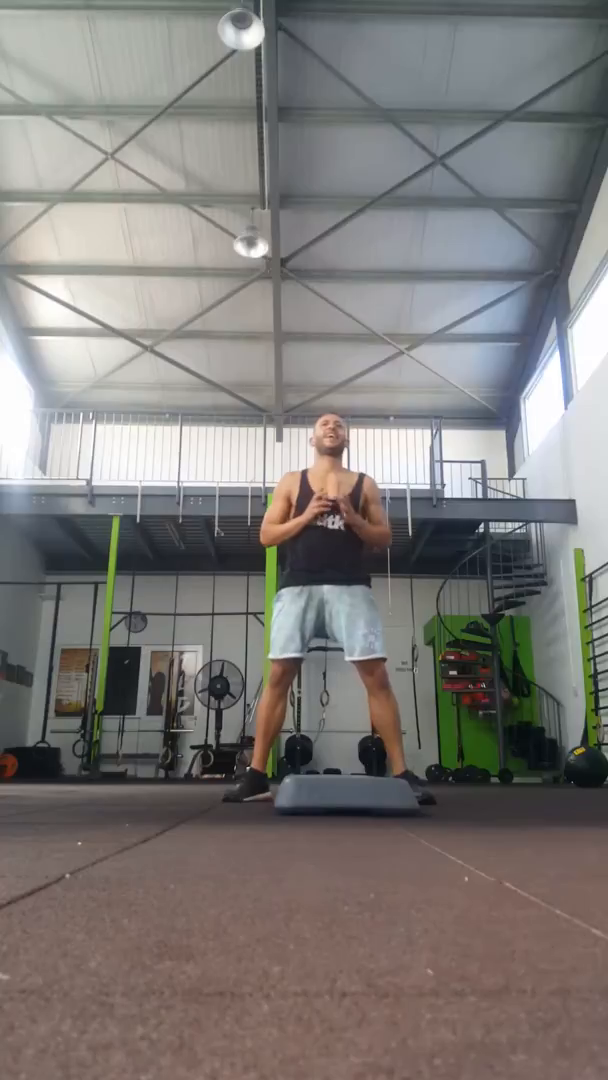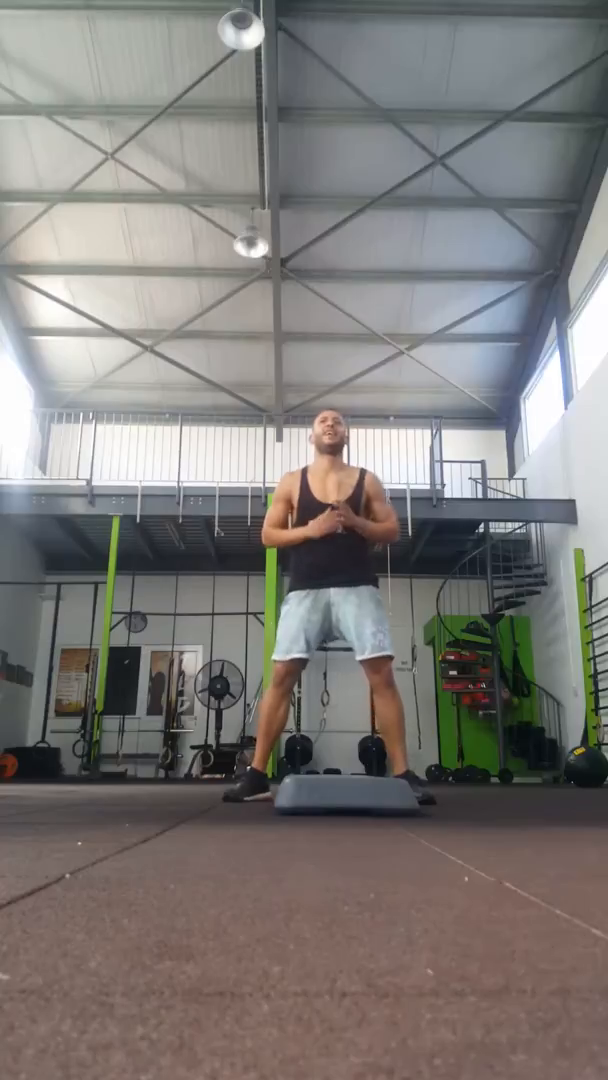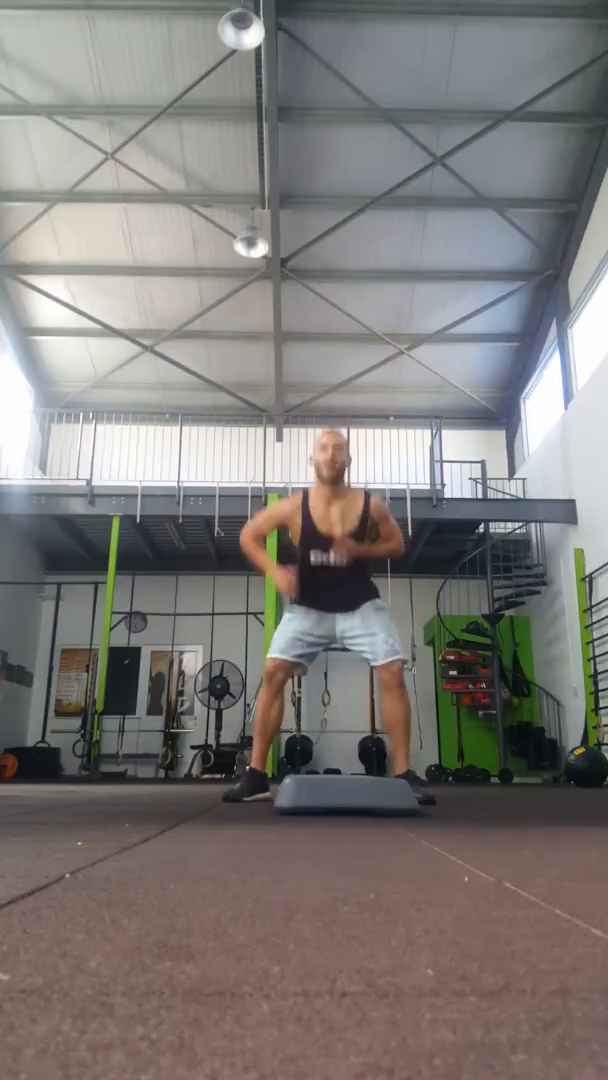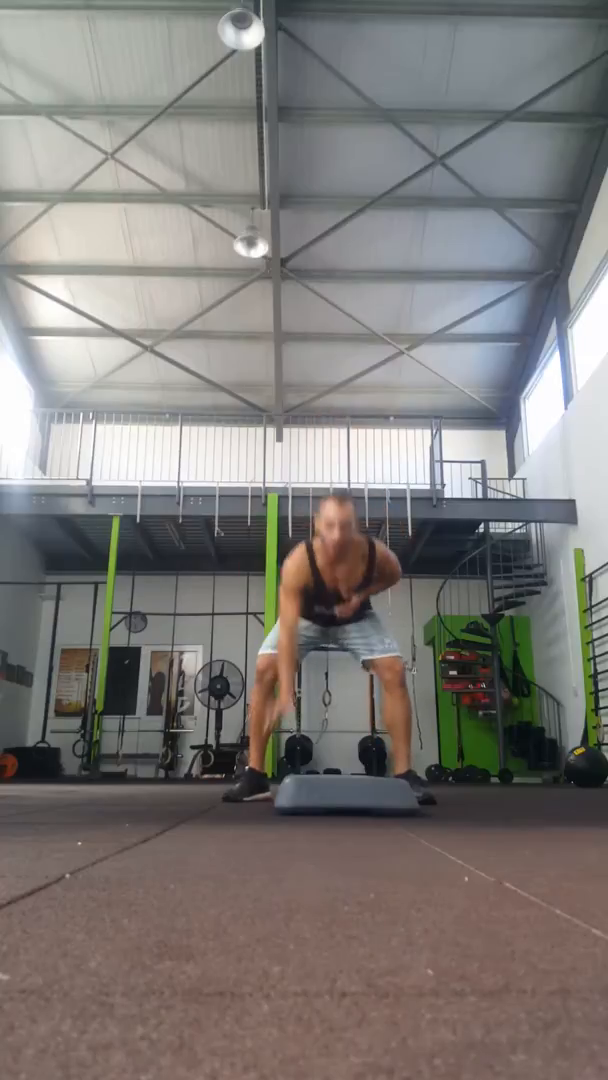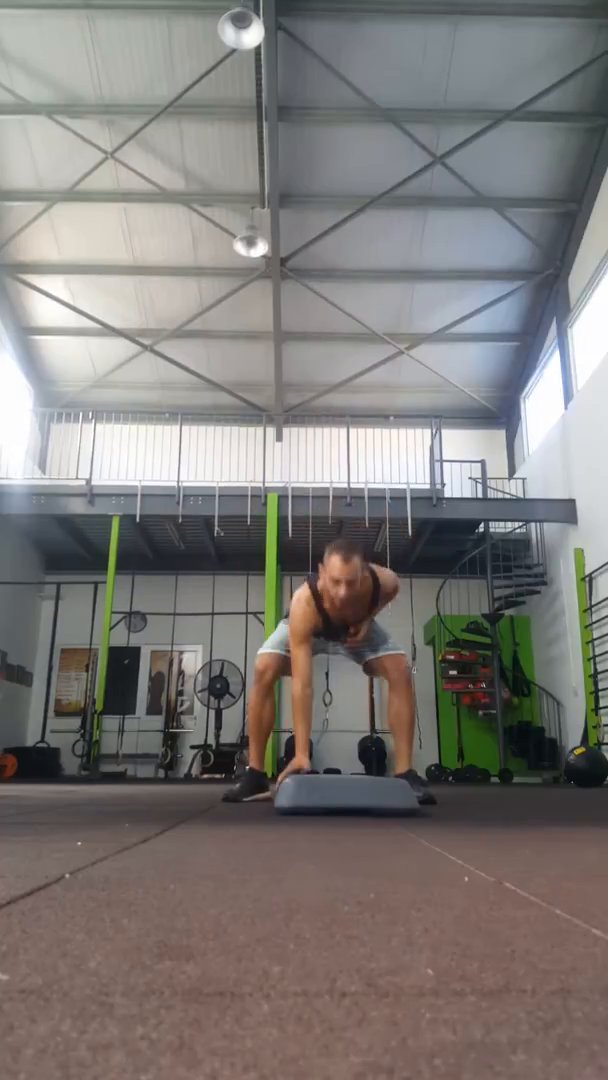
dt=0.2s
person 1, frame 1
left shoulder: (365, 485)
right shoulder: (291, 482)
left elbow: (384, 537)
right elbow: (266, 535)
left wrist: (358, 522)
right wrist: (305, 517)
left hip: (351, 588)
right hip: (299, 588)
left knee: (376, 676)
right knee: (279, 675)
left ankle: (401, 772)
right ankle: (256, 774)
person 1, frame 2
left shoulder: (367, 481)
right shoulder: (292, 482)
left elbow: (393, 531)
right elbow: (268, 534)
left wrist: (355, 521)
right wrist: (309, 529)
left hip: (357, 590)
right hip: (306, 592)
left knee: (382, 676)
right knee: (282, 676)
left ankle: (403, 773)
right ankle: (257, 774)
person 1, frame 3
left shoulder: (370, 505)
right shoulder: (293, 507)
left elbow: (397, 545)
right elbow: (249, 536)
left wrist: (360, 550)
right wrist: (274, 571)
left hip: (360, 606)
right hip: (308, 608)
left knee: (393, 676)
right knee: (273, 675)
left ankle: (404, 773)
right ankle: (256, 774)
person 1, frame 4
left shoulder: (376, 552)
right shoulder: (299, 561)
left elbow: (394, 575)
right elbow: (289, 627)
left wrist: (362, 595)
right wrist: (285, 693)
left hip: (356, 619)
right hip: (307, 619)
left knee: (394, 674)
right knee: (265, 670)
left ankle: (404, 774)
right ankle: (255, 775)
person 1, frame 5
left shoulder: (380, 581)
right shoulder: (305, 603)
right elbow: (302, 685)
left wrist: (368, 618)
right wrist: (301, 752)
left hip: (357, 631)
right hip: (308, 632)
left knee: (400, 673)
right knee: (264, 671)
left ankle: (405, 774)
right ankle: (255, 775)
